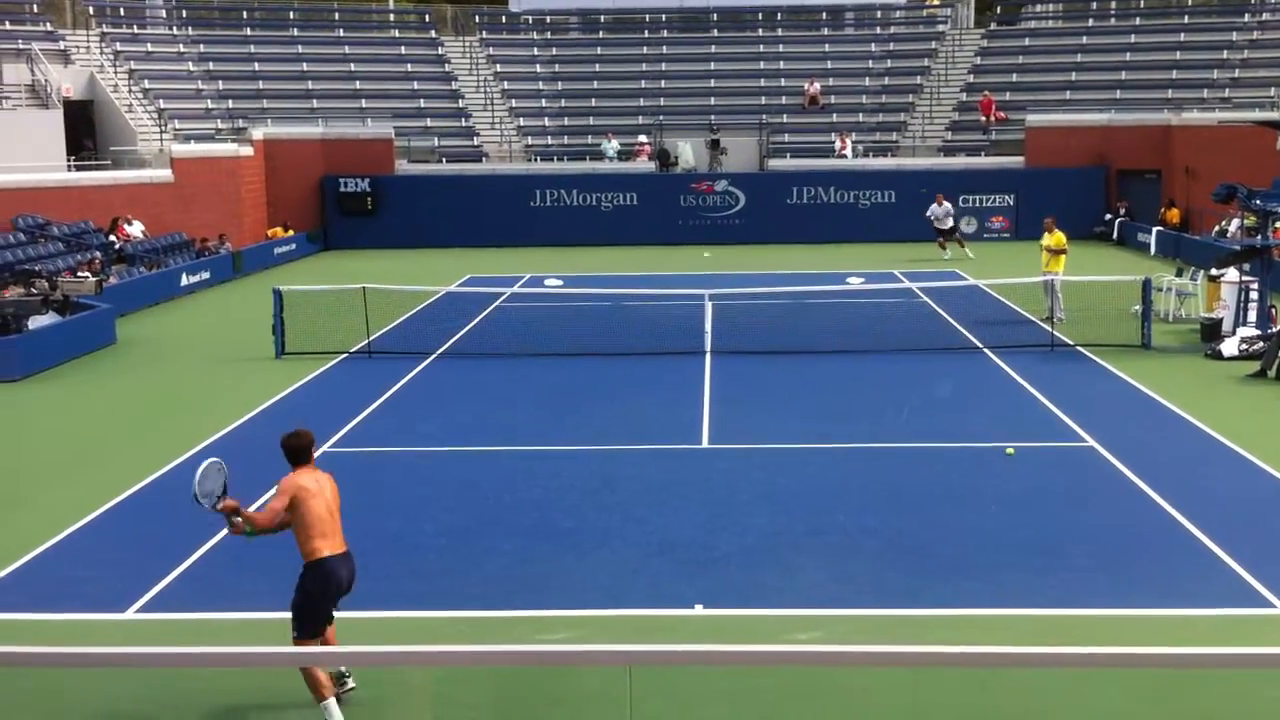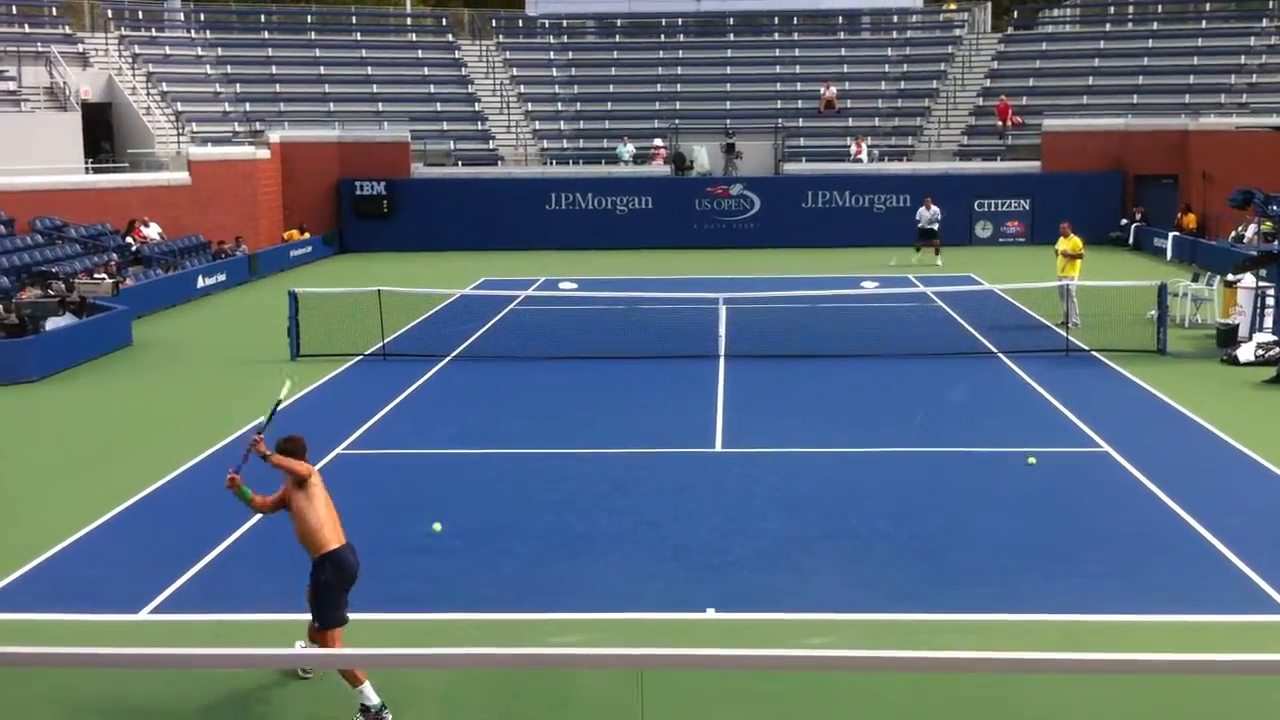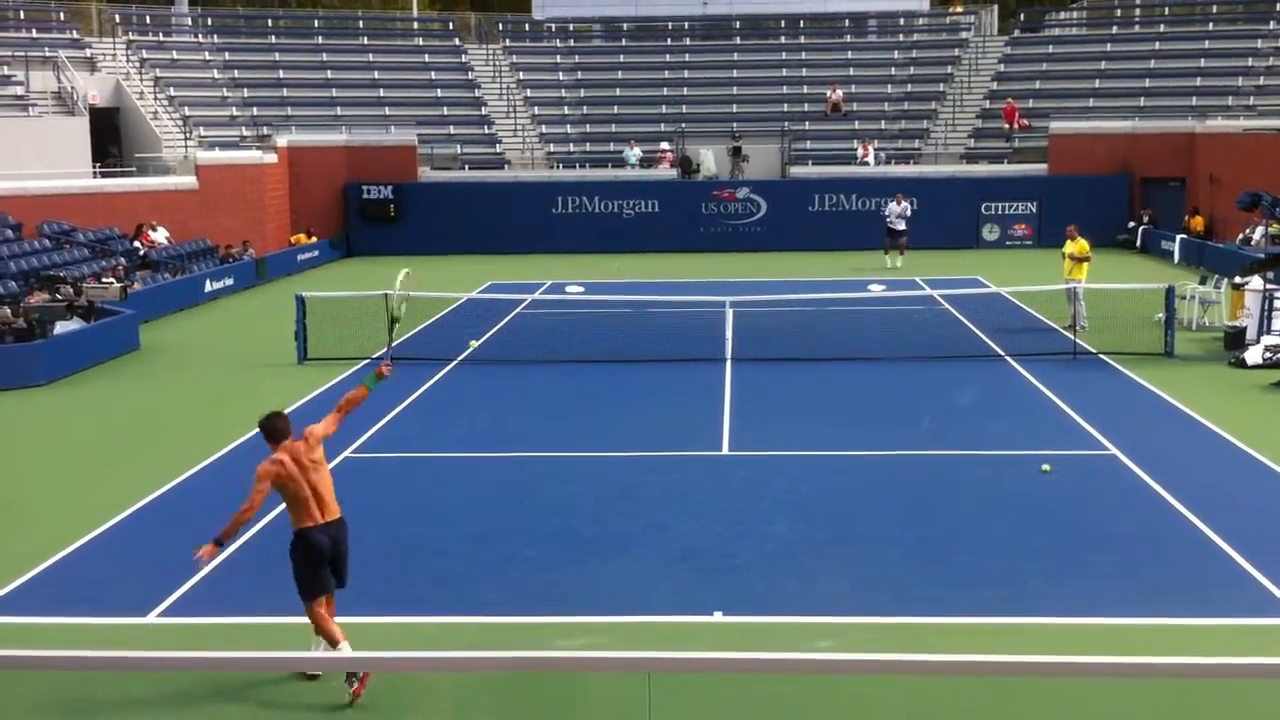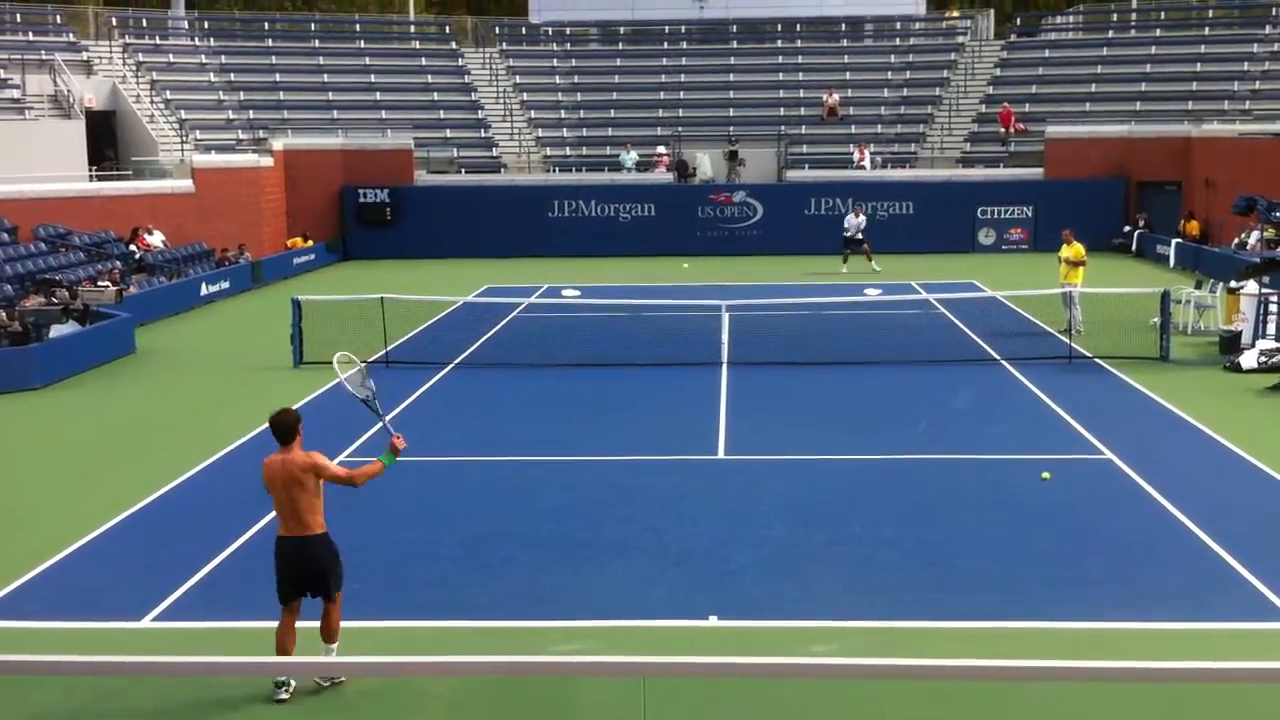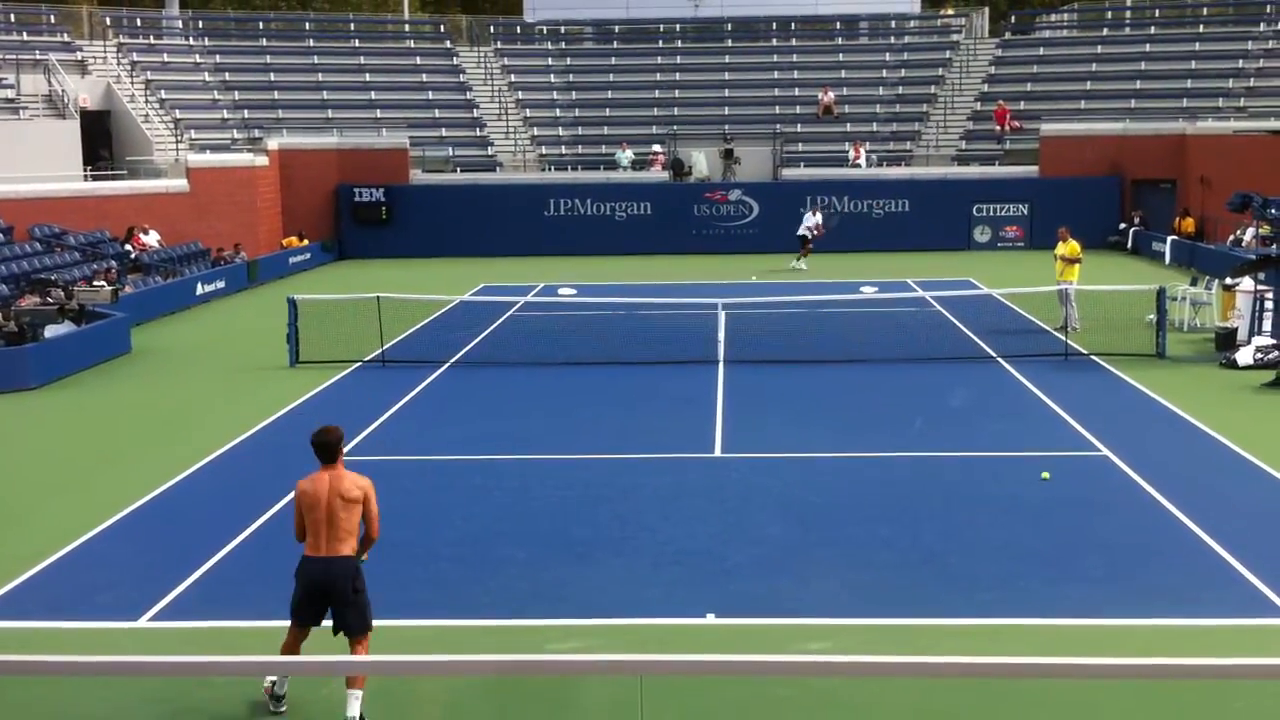
dt=0.4s
person 1, frame 1
left shoulder: (292, 483)
right shoulder: (327, 480)
left elbow: (263, 522)
left wrist: (236, 510)
right wrist: (247, 528)
left hip: (322, 570)
right hip: (345, 564)
left knee: (304, 650)
right knee: (317, 622)
right ankle: (341, 678)
person 1, frame 2
left shoulder: (305, 473)
right shoulder: (291, 487)
left elbow: (298, 469)
right elbow: (263, 504)
left wrist: (266, 455)
right wrist: (240, 489)
left hip: (333, 562)
right hip: (339, 557)
left knee: (329, 642)
right knee: (316, 602)
person 1, frame 3
left shoulder: (269, 468)
right shoulder: (311, 440)
left elbow: (249, 511)
right elbow: (342, 408)
left wrist: (218, 542)
right wrist: (375, 378)
left hip: (309, 539)
right hip: (337, 531)
left knee: (317, 610)
right knee: (326, 600)
left ankle: (353, 667)
right ankle: (316, 658)
person 1, frame 4
left shoulder: (268, 465)
right shoulder: (310, 460)
right elbow: (353, 479)
right wrist: (390, 454)
left hip: (285, 546)
right hip: (316, 544)
left knee: (289, 612)
right knee: (332, 603)
left ankle: (282, 682)
person 1, frame 5
left shoulder: (303, 487)
right shoulder: (361, 484)
left elbow: (299, 535)
right elbow: (372, 534)
right wrist: (359, 552)
left hip: (310, 568)
right hip: (344, 570)
left knee: (296, 633)
right knee: (359, 643)
left ankle: (278, 692)
